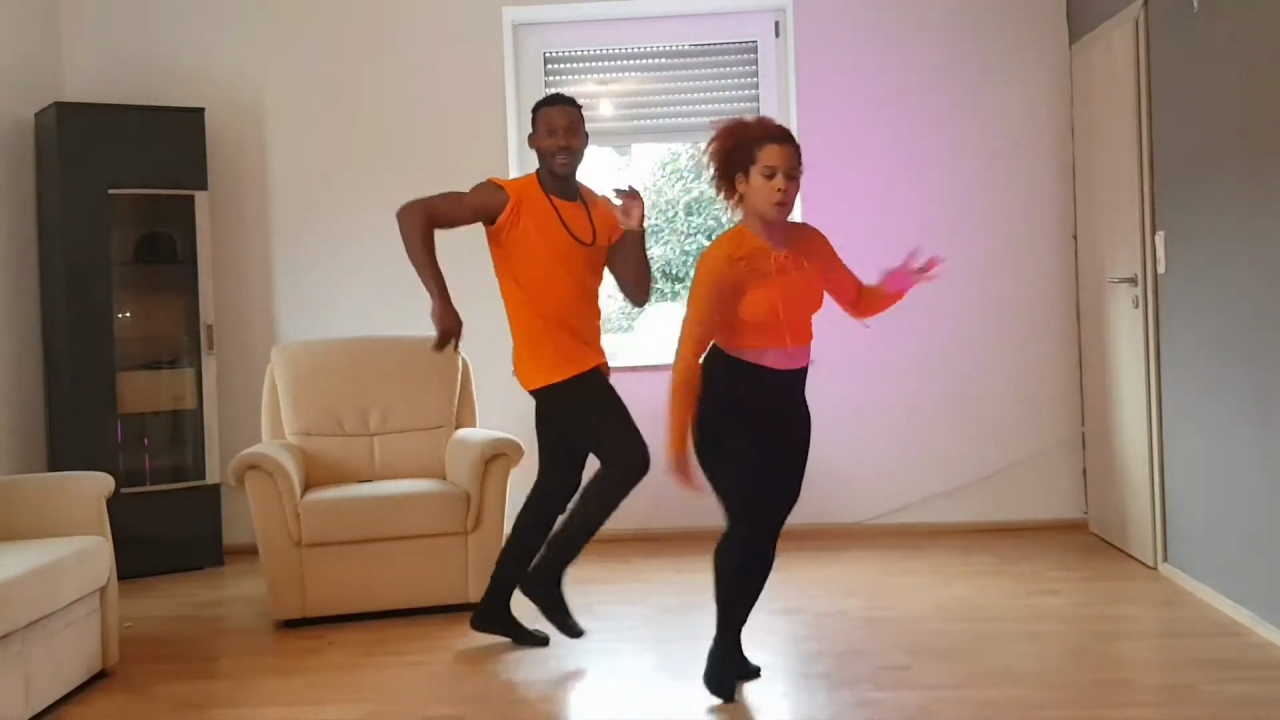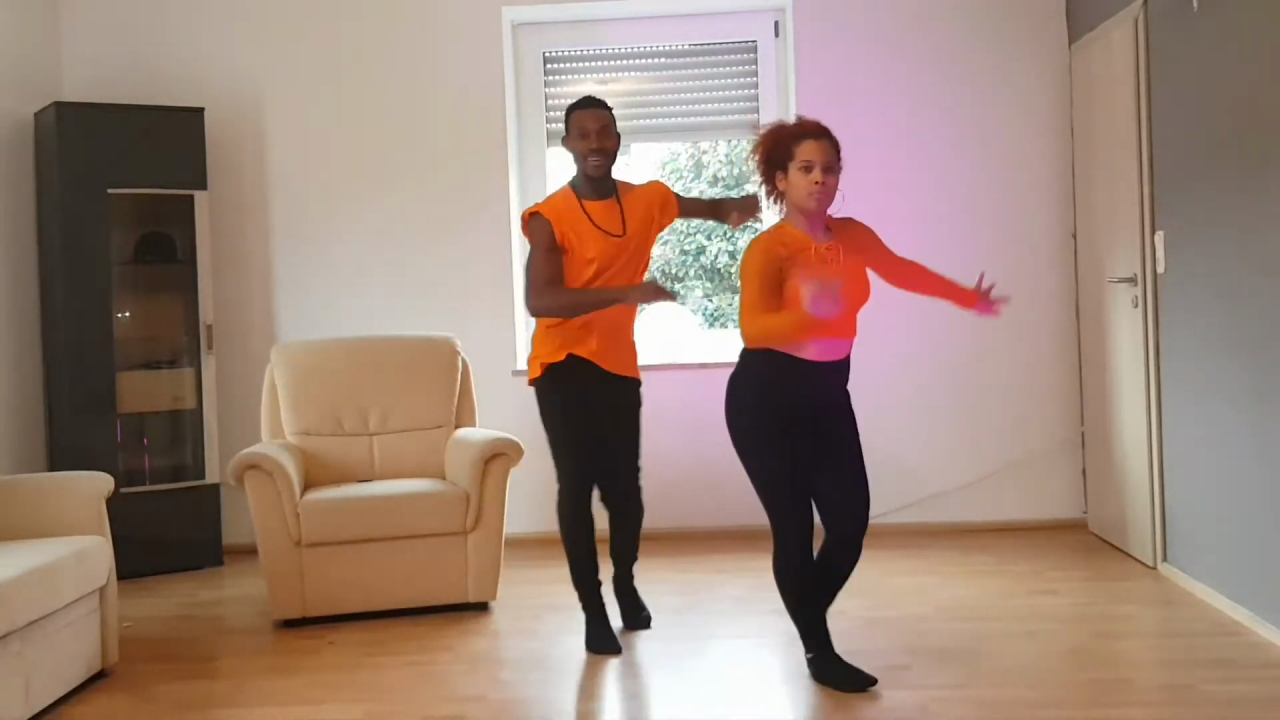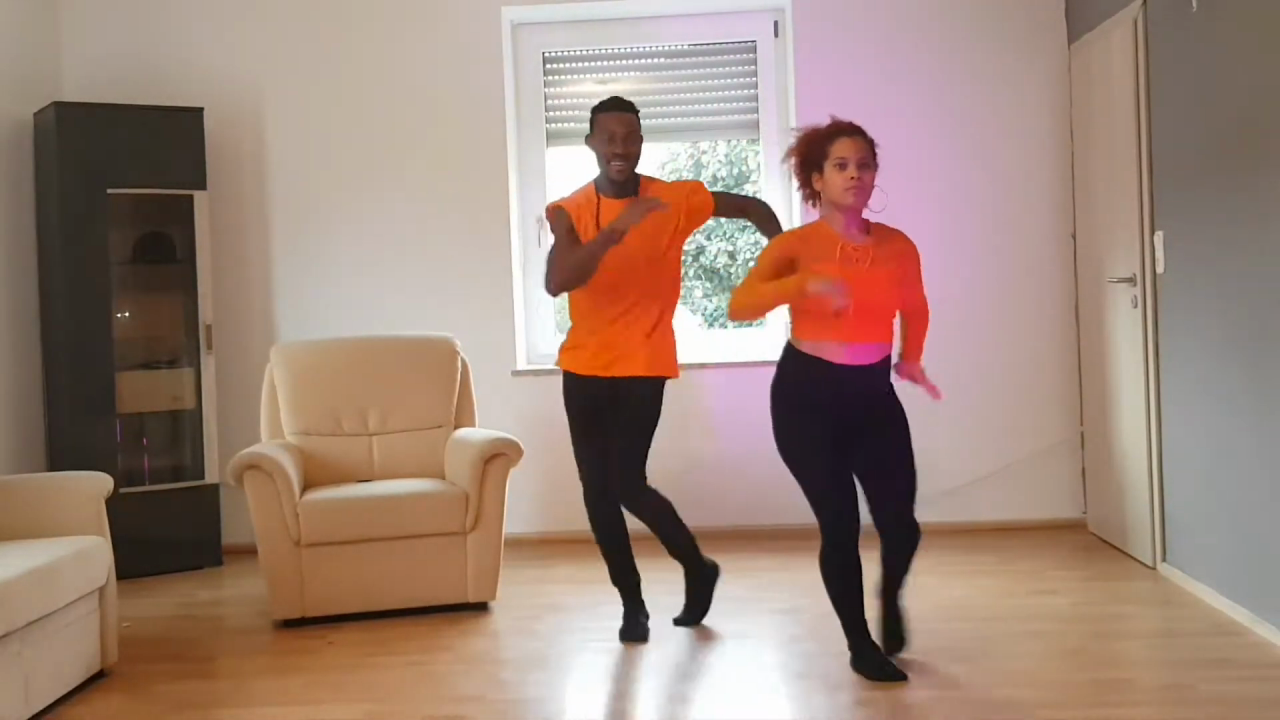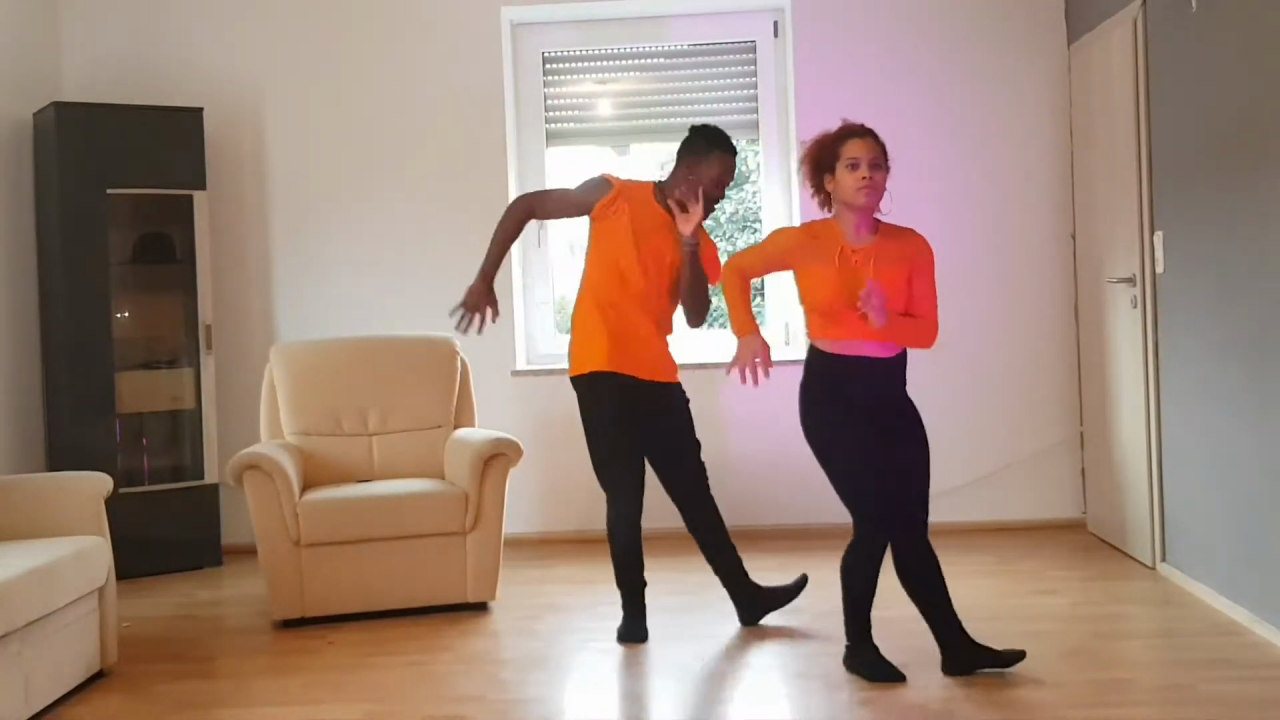
dt=0.4s
person 1, frame 1
left shoulder: (808, 243)
right shoulder: (723, 258)
left elbow: (859, 303)
right elbow: (691, 348)
left wrist: (899, 283)
right wrist: (678, 443)
left hip: (787, 402)
right hip: (728, 404)
left knee: (762, 530)
right knee: (750, 524)
left ankle: (730, 645)
right ankle: (722, 649)
person 1, frame 2
left shoulder: (853, 237)
right shoulder: (766, 249)
left elbow: (904, 272)
right elbow: (754, 330)
left wrist: (970, 298)
right wrist: (807, 311)
left hip: (828, 394)
right hip: (766, 401)
left knee: (849, 525)
right knee: (793, 528)
left ankle: (808, 623)
right ankle: (817, 649)
person 1, frame 3
left shoulder: (897, 247)
right shoulder: (797, 244)
left elbow: (916, 310)
right elbow: (741, 307)
left wrist: (911, 357)
right wrist: (801, 288)
left hip: (872, 395)
right hip: (806, 396)
left knee: (901, 525)
right knee: (841, 526)
left ankle: (890, 609)
right ankle: (859, 643)
person 1, frame 4
left shoulder: (911, 247)
right shoulder: (800, 242)
left elbow: (925, 331)
right elbow: (735, 271)
left wrist: (889, 317)
right wrist: (748, 337)
left hip: (889, 394)
right hip: (830, 392)
left knee: (909, 527)
right knee: (877, 522)
left ankle: (956, 647)
right ankle: (859, 647)
person 2, frame 1
left shoulder: (604, 211)
right shoulder: (507, 200)
left elbow: (636, 291)
right elbow: (412, 214)
left wrist: (633, 234)
right wrist: (440, 298)
left hip: (582, 364)
right hip: (555, 365)
left knee: (556, 485)
right knee: (629, 459)
left ankle: (494, 605)
right ankle: (544, 574)
person 2, frame 2
left shoulder: (652, 198)
right shoulder: (545, 218)
left elbow: (721, 208)
right elbow: (541, 302)
left wrist: (749, 204)
right wrist: (627, 292)
left hip: (615, 365)
right hip: (560, 362)
left knee: (622, 488)
right knee: (574, 478)
left ankle: (624, 583)
right ankle: (592, 608)
person 2, frame 3
left shoulder: (679, 197)
right shoulder: (568, 211)
left elbow: (753, 207)
right elbow: (557, 282)
left wrist: (780, 240)
right wrist: (618, 229)
left hip: (643, 366)
right hip: (583, 368)
left knee: (626, 483)
right knee: (597, 488)
left ankle: (697, 568)
right ankle: (632, 602)
person 2, frame 4
left shoulder: (700, 244)
right shoulder: (611, 195)
left elbow: (698, 315)
right elbow: (524, 208)
left wrist: (690, 239)
right wrist: (485, 280)
left hip: (655, 373)
right hip: (599, 370)
left knee: (689, 483)
right knee: (624, 493)
left ankle: (743, 590)
right ankle: (633, 606)
